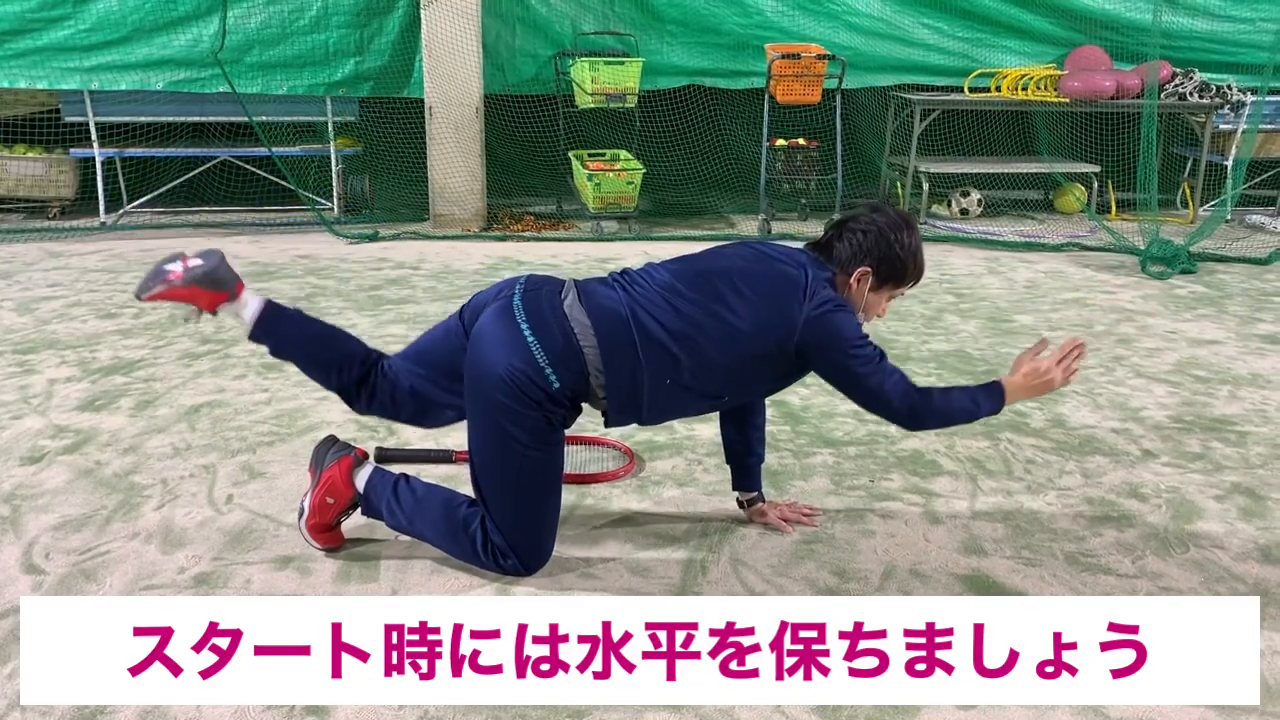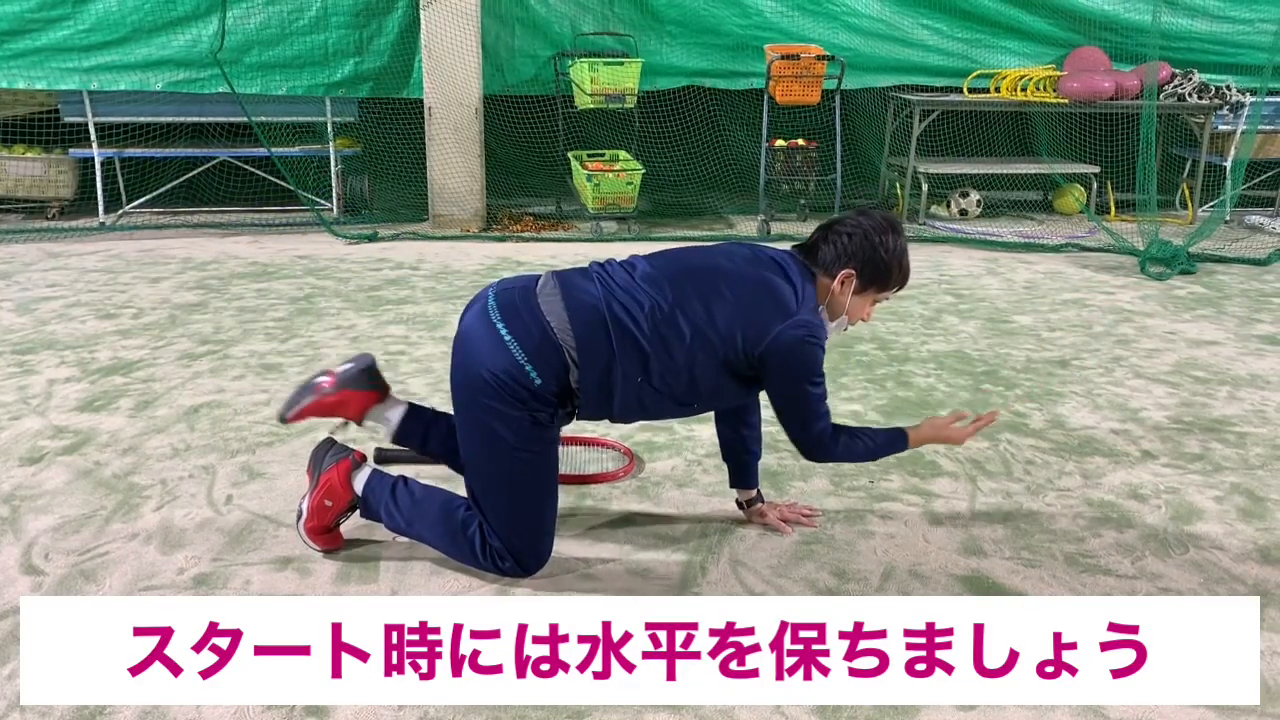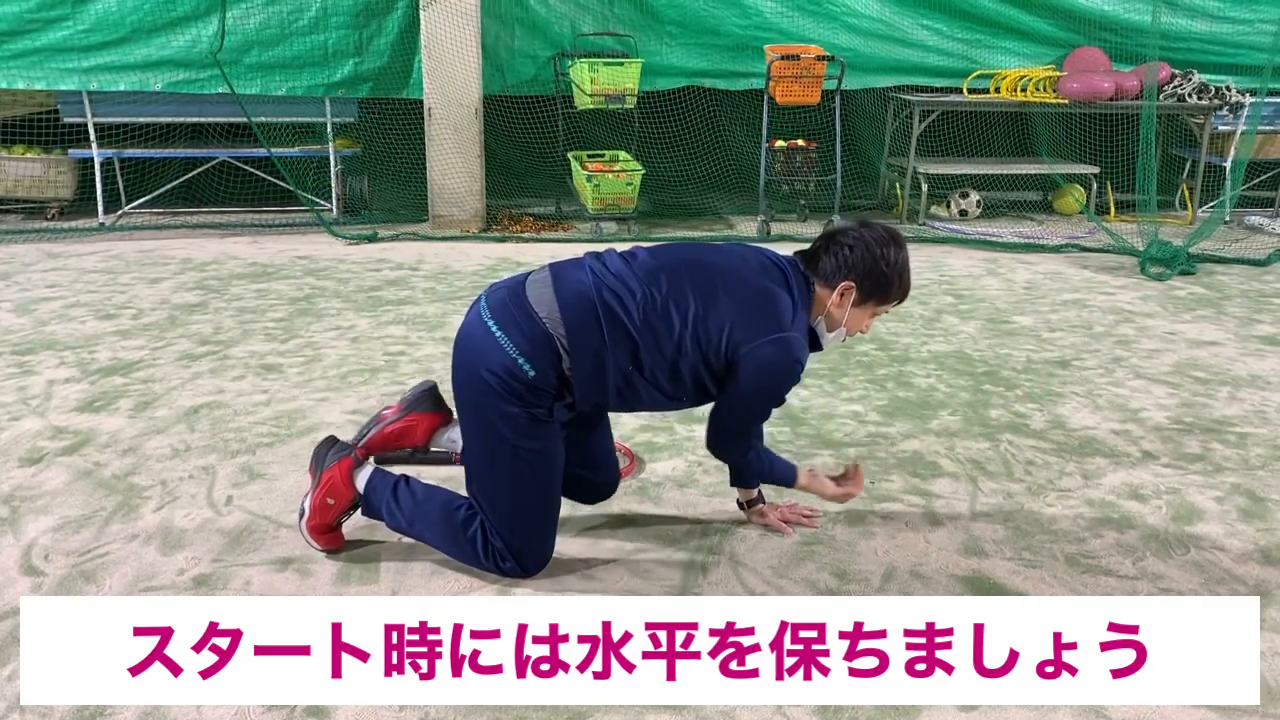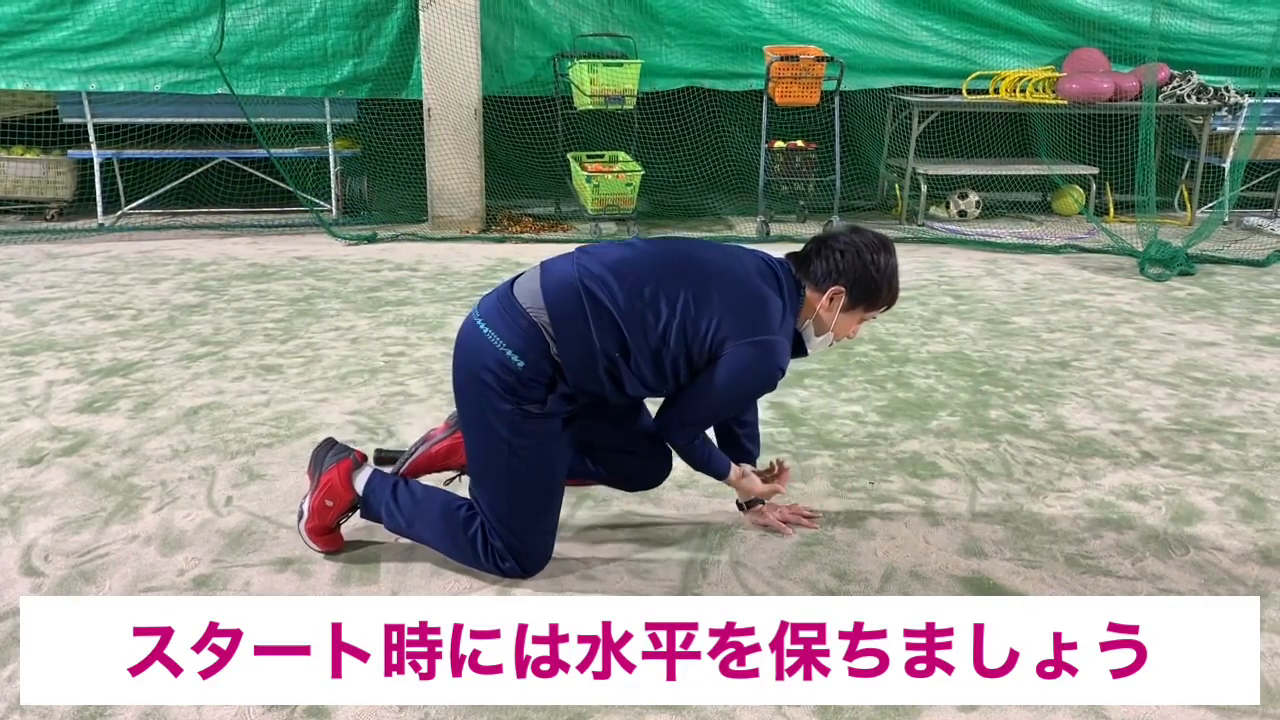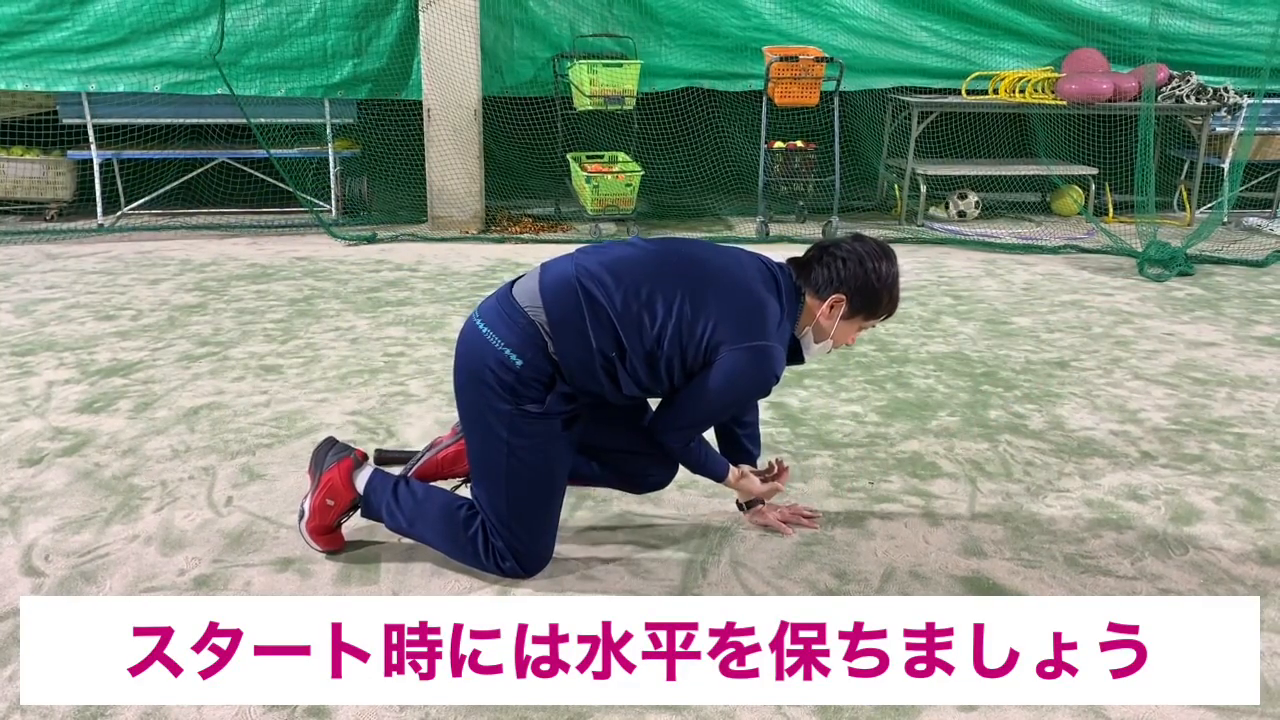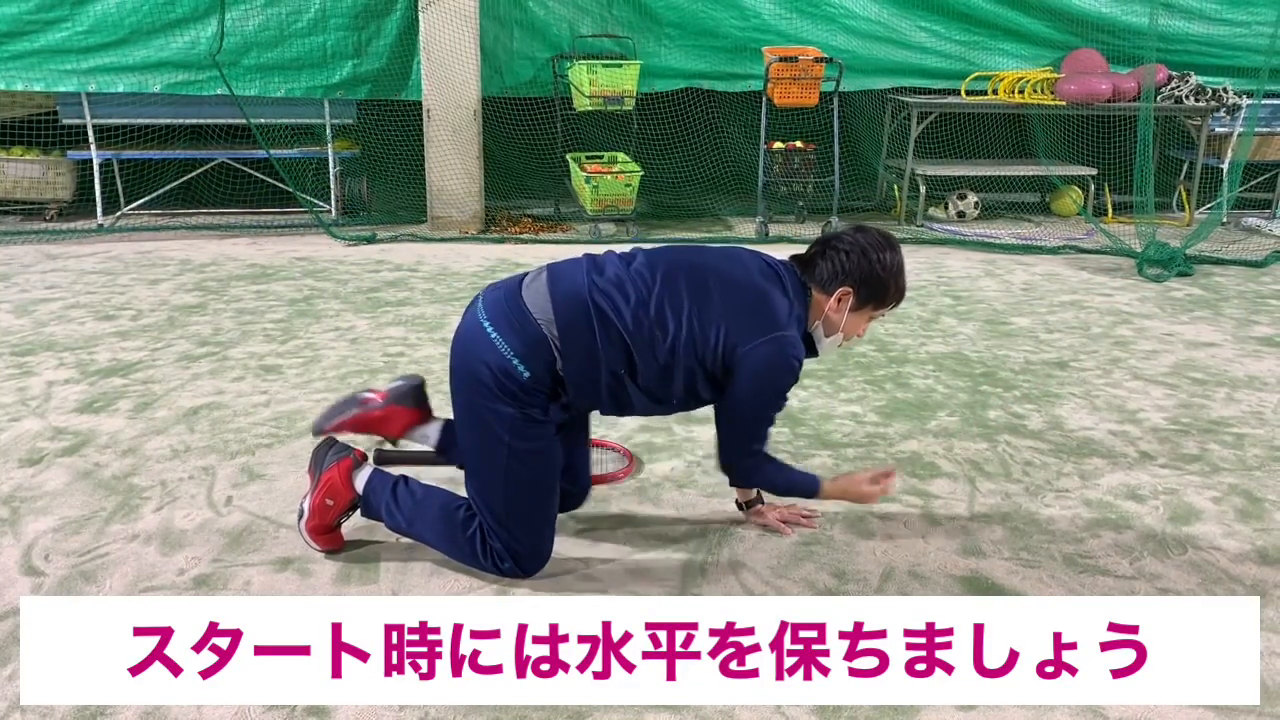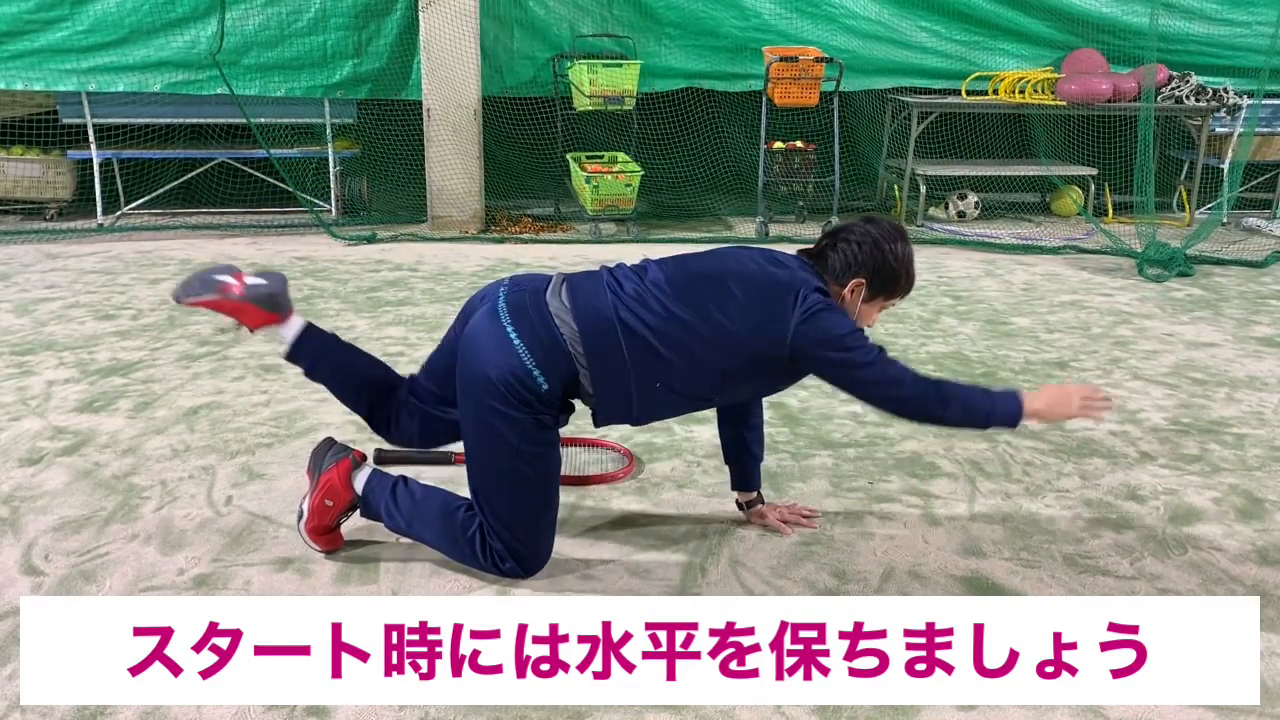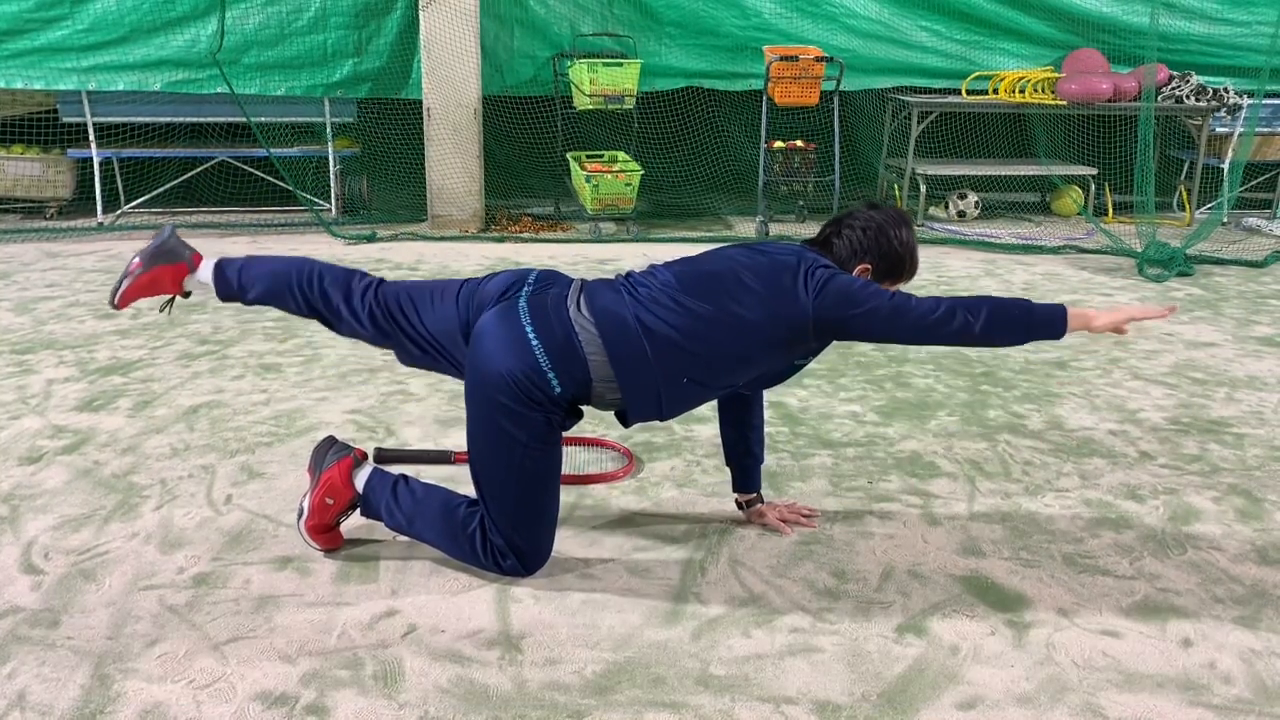
dt=0.4s
person 1, frame 1
left shoulder: (770, 266)
right shoulder: (820, 313)
left elbow: (739, 383)
right elbow: (907, 406)
left wrist: (752, 496)
right wrist: (1011, 389)
left hip: (521, 309)
right hip: (530, 372)
left knee: (378, 385)
right knee: (514, 550)
left ankle: (226, 293)
right ankle: (357, 480)
person 1, frame 2
left shoulder: (764, 270)
right shoulder: (794, 331)
left elbow: (735, 388)
right elbow: (818, 441)
left wrist: (750, 496)
right wrist: (920, 436)
left hip: (510, 313)
right hip: (517, 366)
left knee: (498, 473)
right knee: (515, 552)
left ankle: (372, 402)
right ankle: (354, 482)
person 1, frame 3
left shoulder: (770, 274)
right shoulder: (780, 346)
left elbow: (732, 394)
right elbow: (729, 440)
left wrist: (752, 498)
right wrist: (807, 482)
left hip: (517, 317)
right hip: (515, 361)
left knee: (596, 484)
right knee: (517, 555)
left ankle: (440, 426)
right ankle: (356, 480)
person 1, frame 4
left shoulder: (763, 277)
right shoulder: (764, 346)
left elbow: (729, 399)
right elbow: (679, 425)
left wrist: (751, 498)
right wrist: (737, 476)
left hip: (529, 331)
right hip: (512, 359)
left knee: (647, 466)
right knee: (517, 555)
left ankle: (474, 445)
right ankle: (354, 483)
person 1, frame 5
left shoulder: (765, 283)
right shoulder: (758, 350)
left elbow: (732, 401)
right elbow: (671, 428)
left wrist: (753, 498)
right wrist: (734, 476)
left hip: (540, 340)
right hip: (513, 359)
left knee: (653, 468)
right knee: (518, 555)
left ankle: (482, 448)
right ankle: (357, 482)
person 1, frame 6
left shoulder: (766, 280)
right shoulder: (777, 343)
left elbow: (741, 401)
right elbow: (740, 454)
left wrist: (753, 500)
right wrist: (828, 489)
left hip: (514, 316)
right hip: (514, 359)
left knee: (567, 491)
right knee: (516, 554)
left ankle: (416, 422)
right ankle: (356, 483)
person 1, frame 7
left shoulder: (771, 278)
right shoulder: (812, 318)
left elbow: (739, 388)
right elbow: (913, 397)
left wrist: (752, 498)
right wrist: (1029, 404)
left hip: (516, 310)
right hip: (523, 367)
left knee: (408, 417)
right knee: (513, 552)
left ankle: (275, 318)
right ankle: (353, 483)
person 1, frame 8
left shoulder: (770, 269)
right shoulder: (823, 295)
left elbow: (740, 383)
right elbow: (953, 320)
left wrist: (751, 499)
right wrist: (1078, 319)
left hip: (526, 304)
right hip: (530, 373)
left knee: (367, 305)
right knee: (513, 550)
left ankle: (193, 270)
right ankle: (358, 481)
